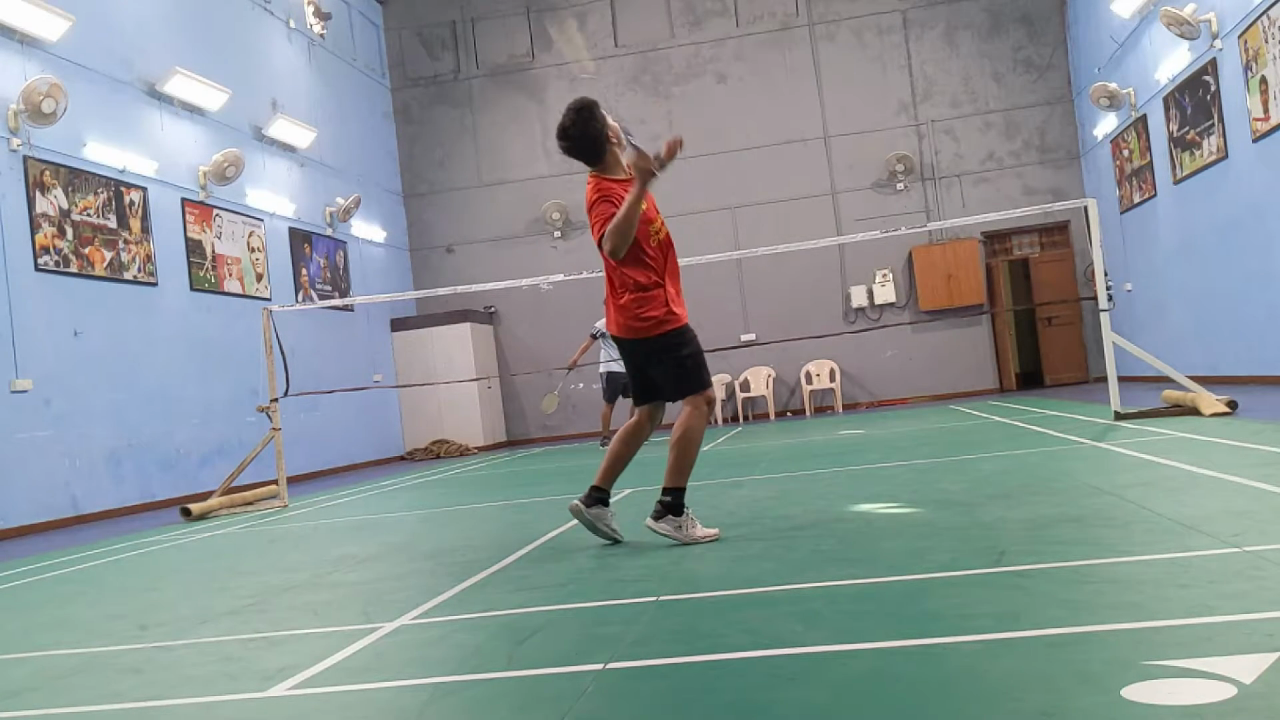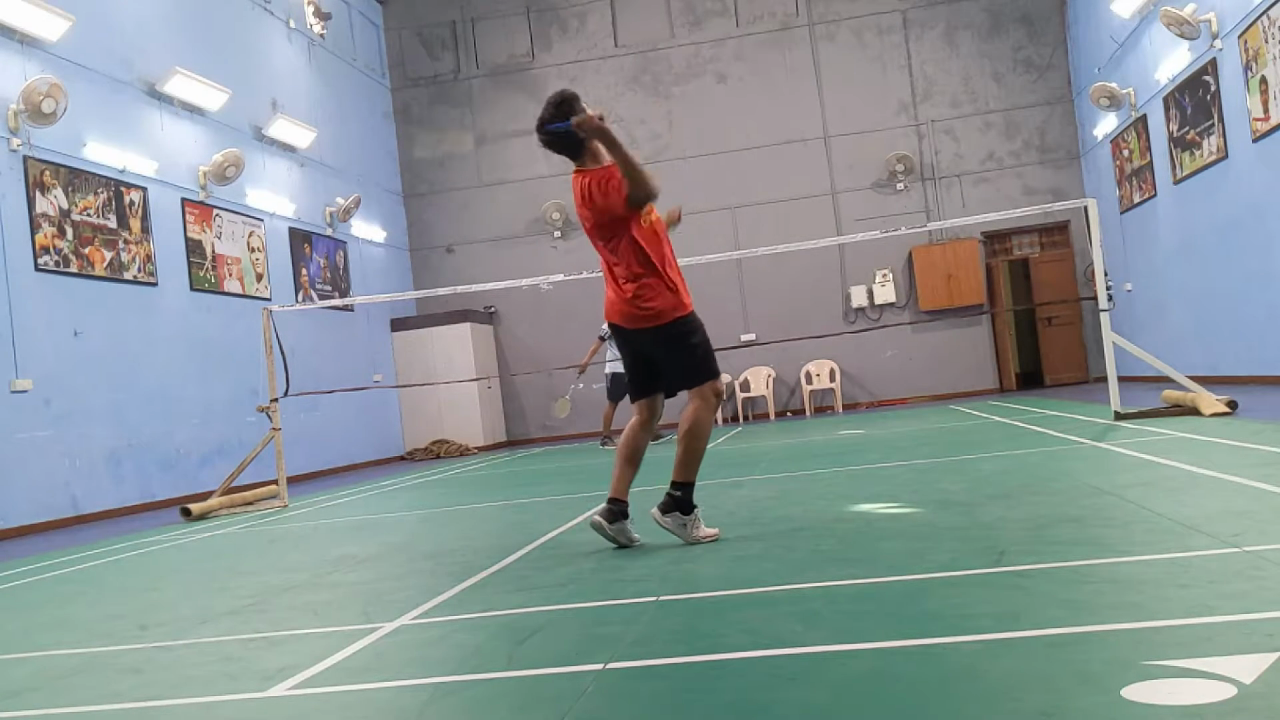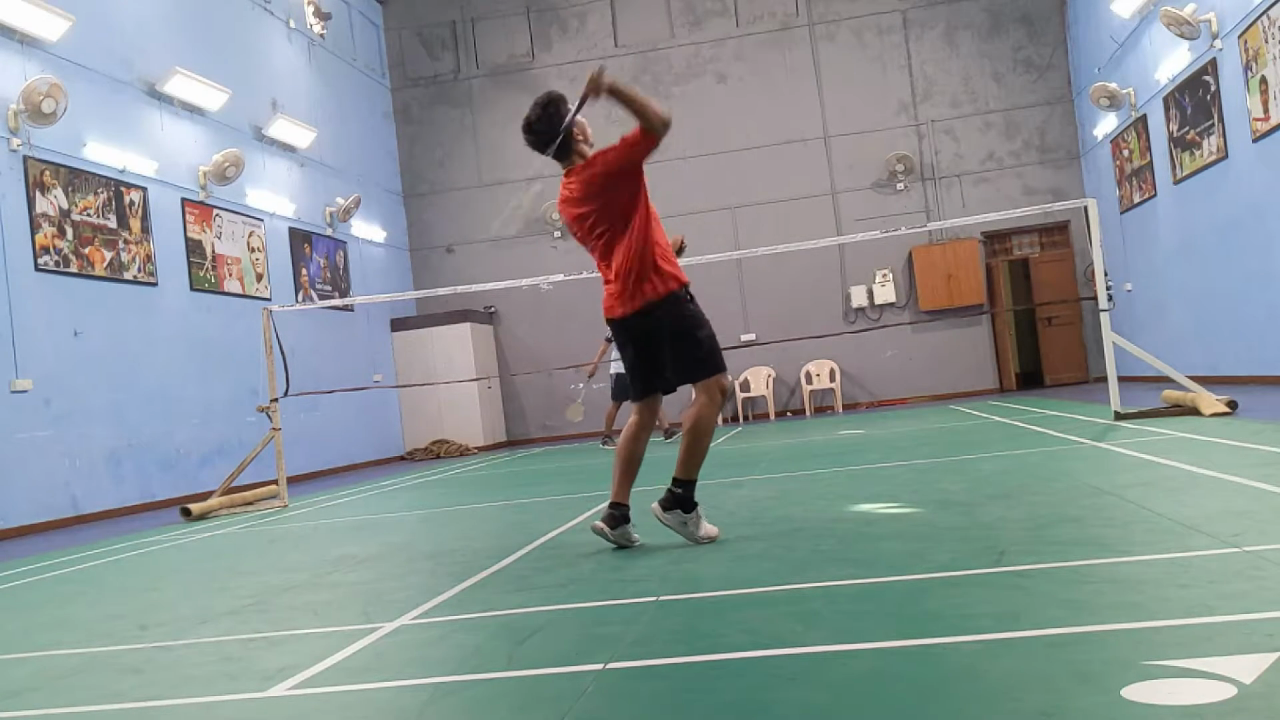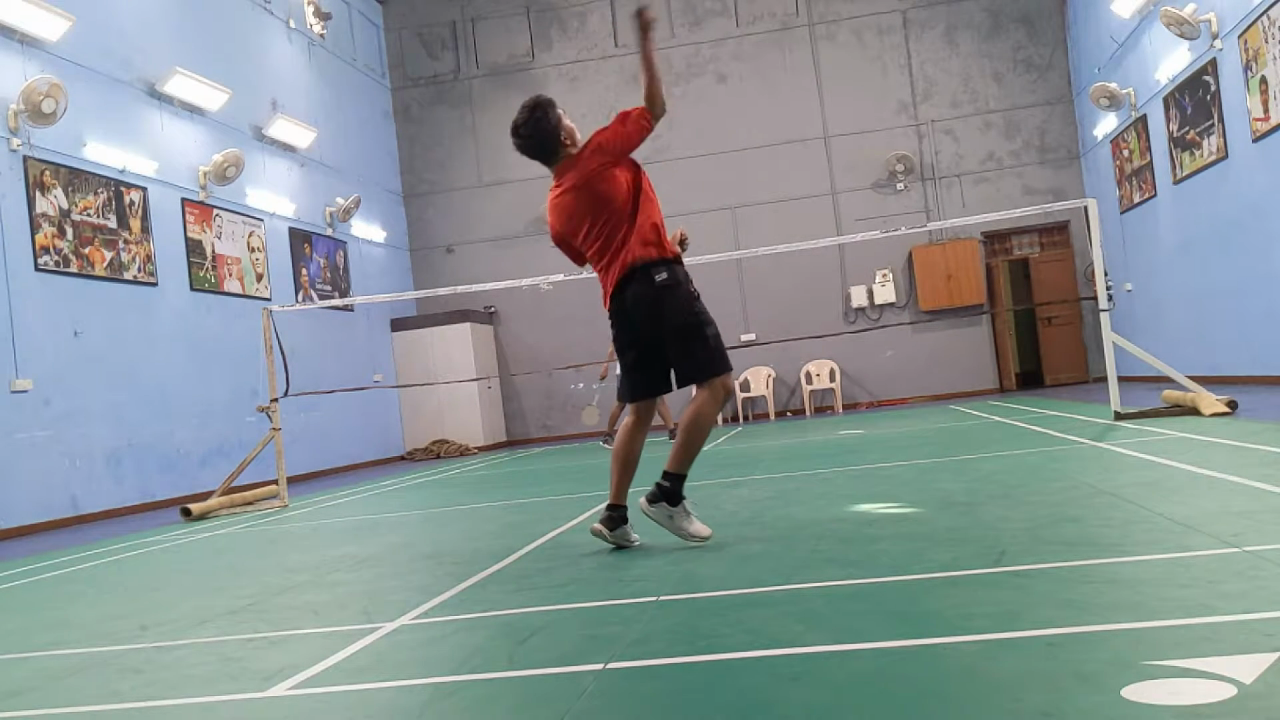
dt=0.2s
person 1, frame 1
left shoulder: (612, 180)
right shoulder: (605, 194)
right elbow: (614, 247)
left wrist: (656, 163)
right wrist: (638, 188)
left hip: (632, 318)
right hip: (655, 315)
left knee: (647, 414)
right knee: (699, 400)
left ankle: (595, 497)
right ankle: (670, 509)
person 1, frame 2
left shoulder: (588, 182)
right shoulder: (599, 181)
right elbow: (644, 193)
left wrist: (659, 223)
right wrist: (609, 136)
left hip: (627, 310)
right hip: (660, 304)
left knee: (646, 410)
right knee: (706, 391)
left ankle: (615, 509)
right ankle: (678, 503)
person 1, frame 3
left shoulder: (568, 194)
right shoulder: (604, 167)
right elbow: (660, 125)
left wrist: (660, 245)
right wrist: (614, 90)
left hip: (622, 304)
right hip: (658, 293)
left knee: (645, 410)
right knee: (712, 387)
left ankle: (617, 515)
right ankle: (679, 500)
person 1, frame 4
left shoulder: (556, 214)
right shoulder: (599, 153)
right elbow: (656, 107)
left hip: (620, 295)
right hip: (660, 282)
left knee: (639, 410)
right knee: (714, 383)
left ankle: (614, 516)
right ankle: (668, 492)
